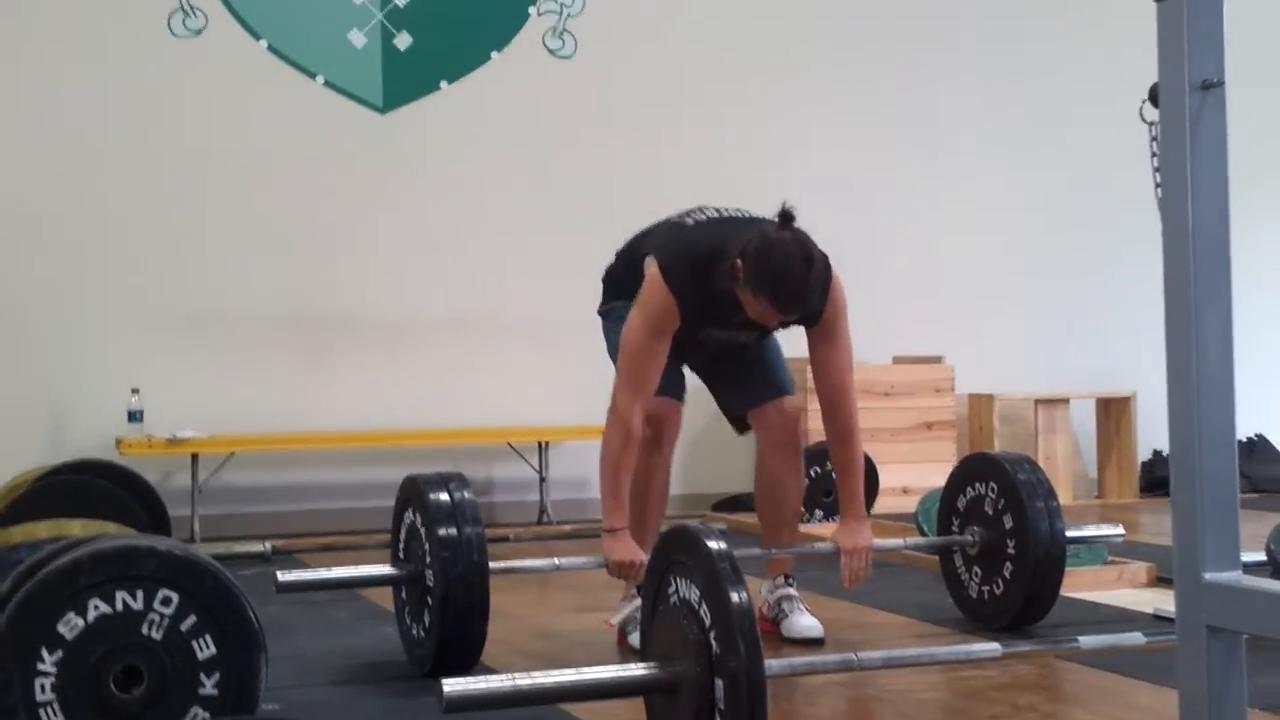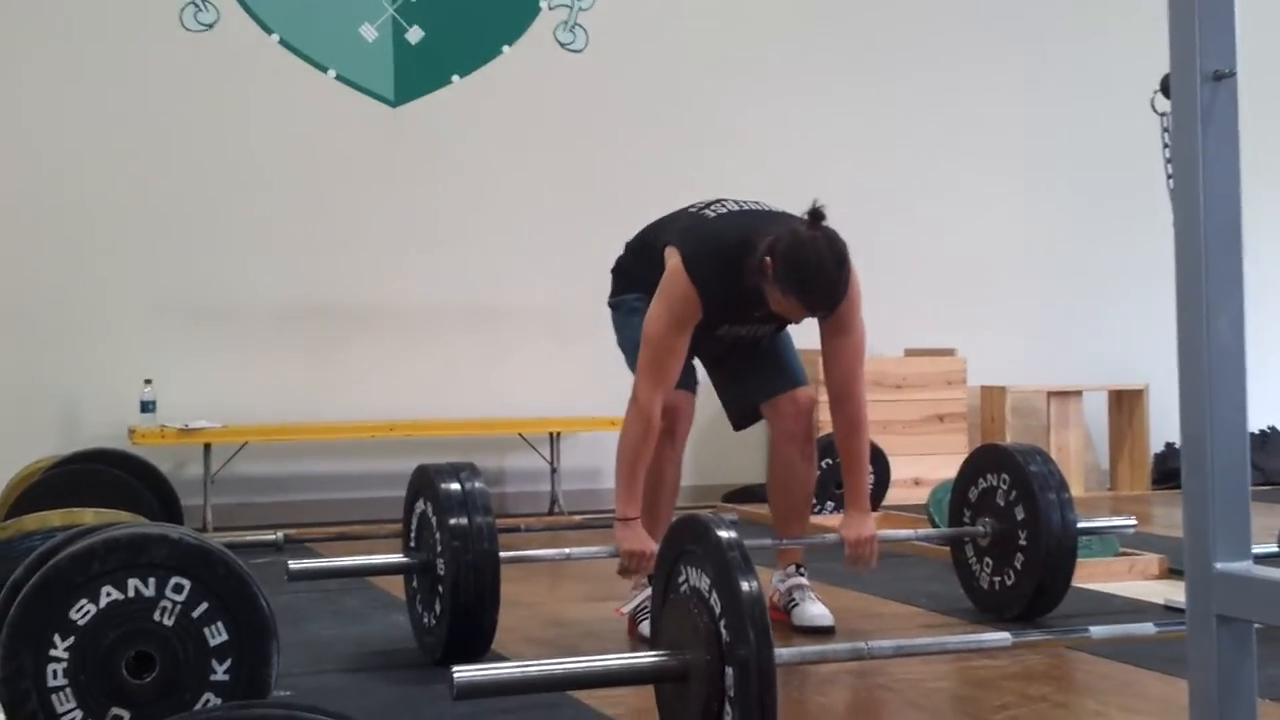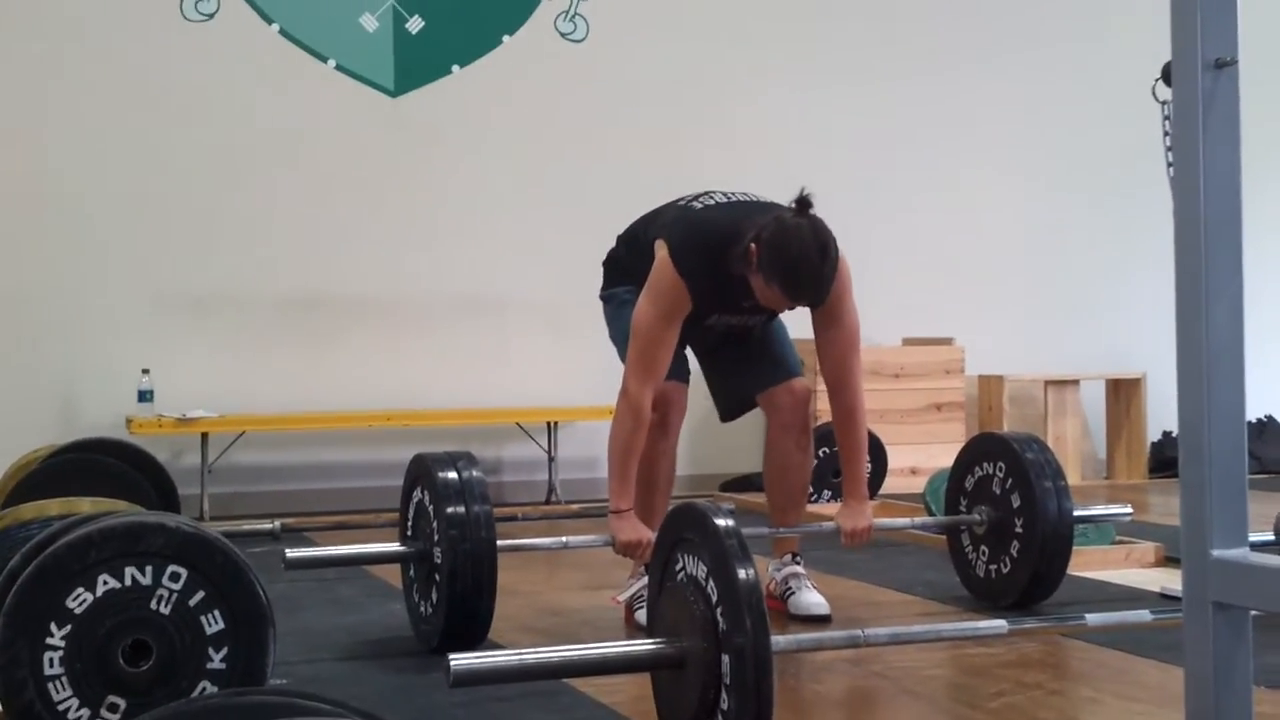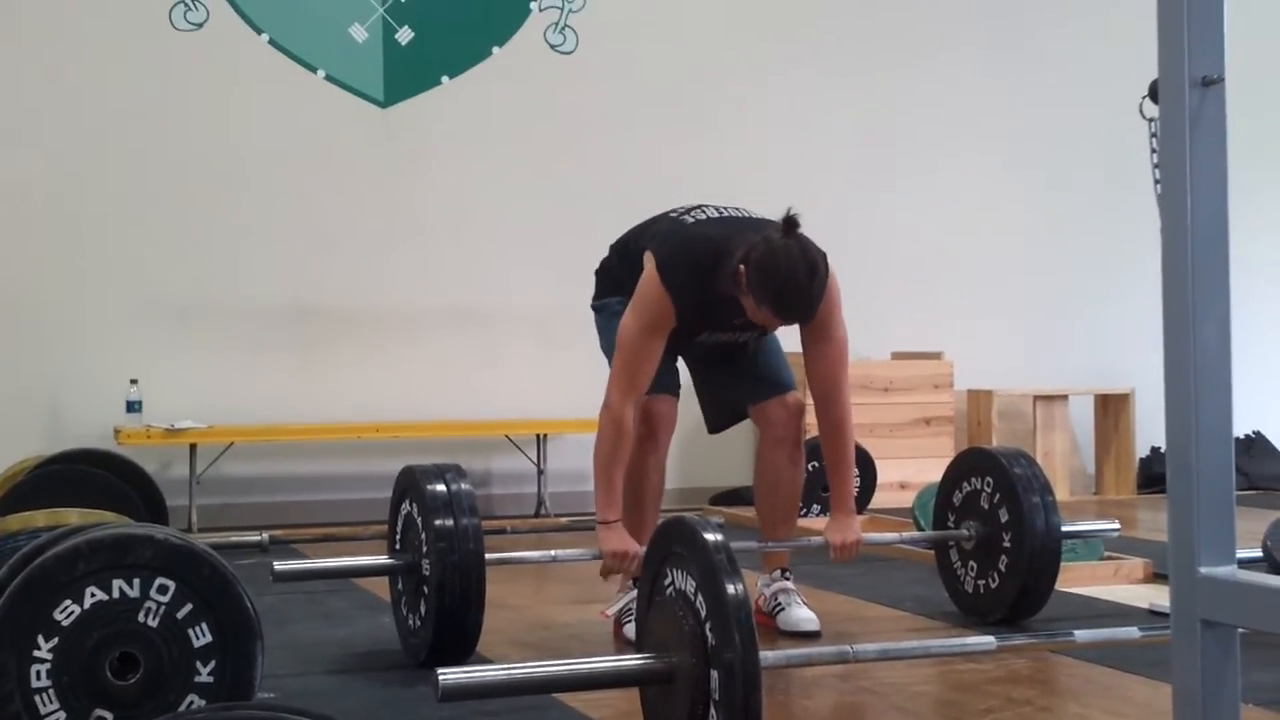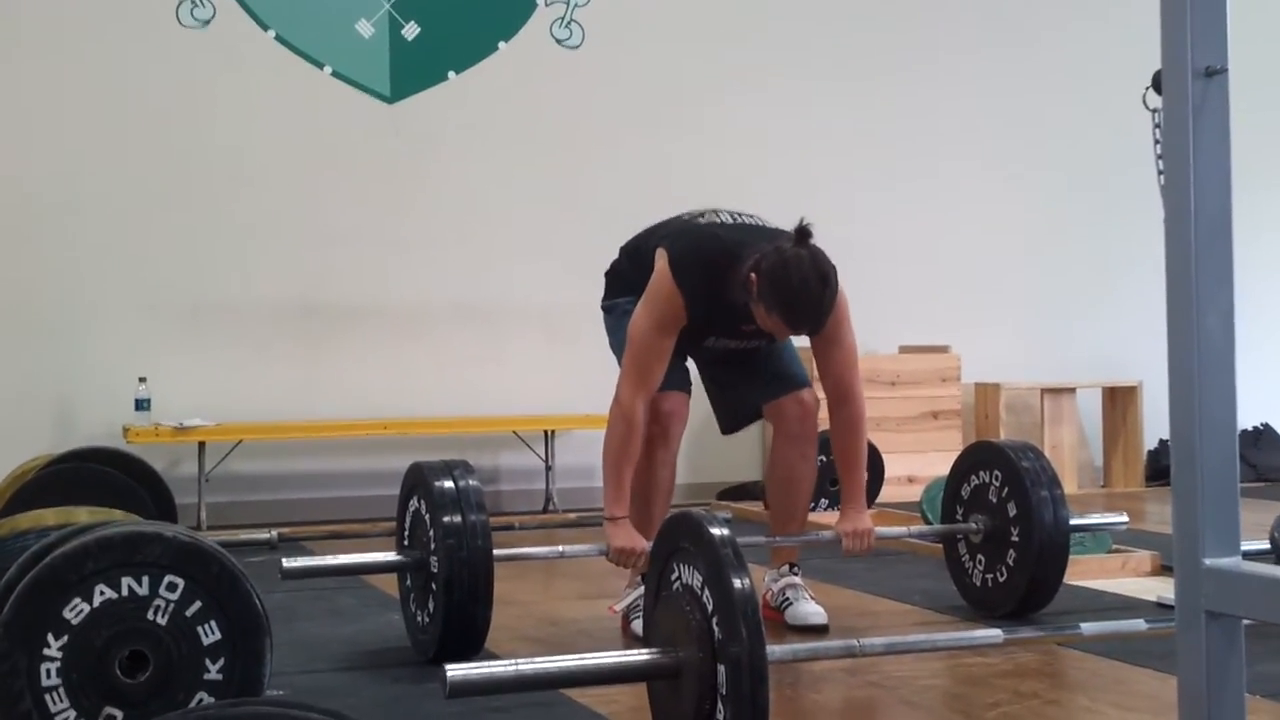
dt=0.5s
person 1, frame 1
left shoulder: (819, 284)
right shoulder: (672, 277)
left elbow: (839, 405)
right elbow: (626, 407)
left wrist: (855, 517)
right wrist: (615, 530)
left hip: (732, 330)
right hip: (634, 301)
left knee: (784, 419)
right knee: (658, 416)
left ankle: (779, 590)
right ankle: (640, 600)
person 1, frame 2
left shoulder: (835, 278)
right shoulder: (693, 268)
left elbow: (848, 397)
right elbow: (648, 398)
left wrist: (858, 510)
right wrist: (628, 520)
left hip: (743, 317)
right hip: (648, 293)
left knee: (797, 409)
right knee: (674, 410)
left ankle: (790, 580)
right ankle: (648, 589)
person 1, frame 3
left shoulder: (825, 266)
right shoulder: (681, 259)
left elbow: (845, 386)
right elbow: (638, 391)
left wrist: (856, 497)
right wrist: (622, 511)
left hip: (735, 307)
right hip: (638, 285)
left knee: (793, 399)
right knee: (667, 402)
left ankle: (786, 569)
right ankle: (646, 578)
person 1, frame 4
left shoulder: (813, 281)
right shoulder: (670, 274)
left elbow: (832, 400)
right elbow: (622, 402)
left wrist: (843, 511)
right wrist: (609, 522)
left hip: (725, 320)
right hip: (629, 295)
left knee: (785, 413)
right knee: (655, 416)
left ankle: (776, 584)
right ankle: (635, 592)
person 1, frame 5
left shoulder: (819, 288)
right shoulder: (680, 274)
left elbow: (846, 400)
right elbow: (630, 399)
left wrist: (855, 505)
right wrist: (617, 519)
left hip: (734, 322)
right hip: (639, 296)
left knee: (799, 408)
right knee: (665, 412)
left ankle: (783, 579)
right ankle: (643, 586)
